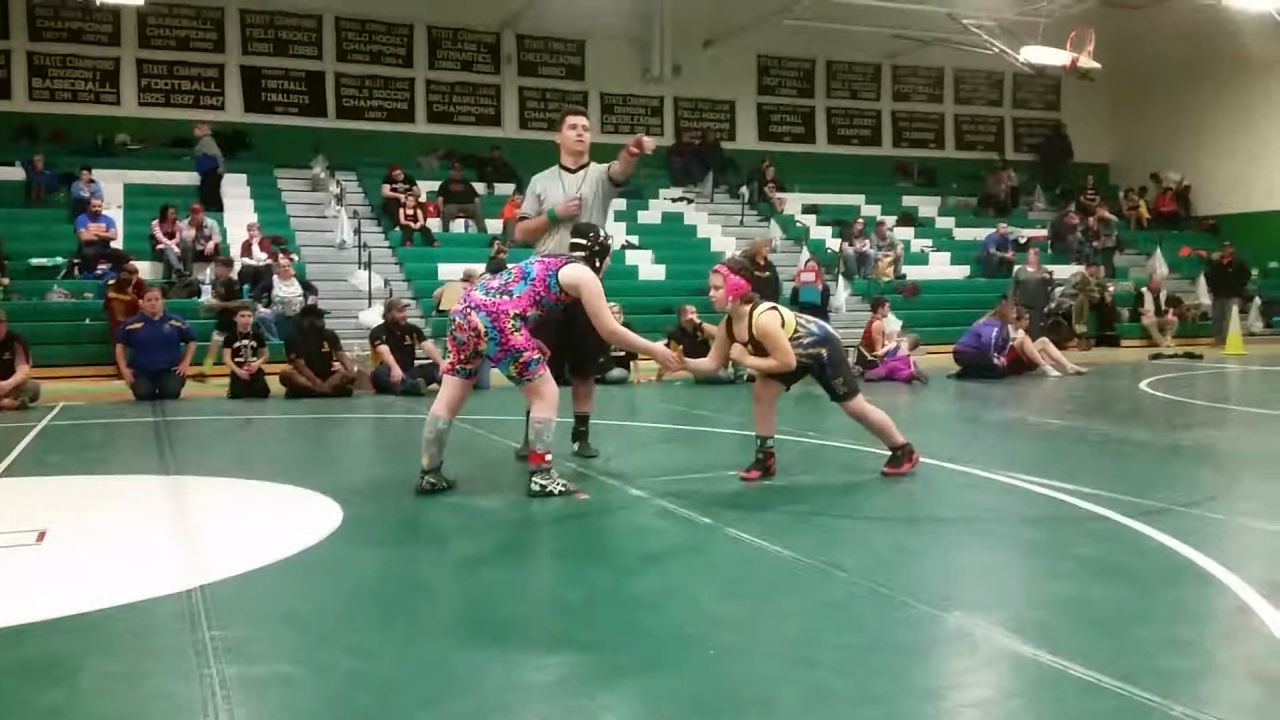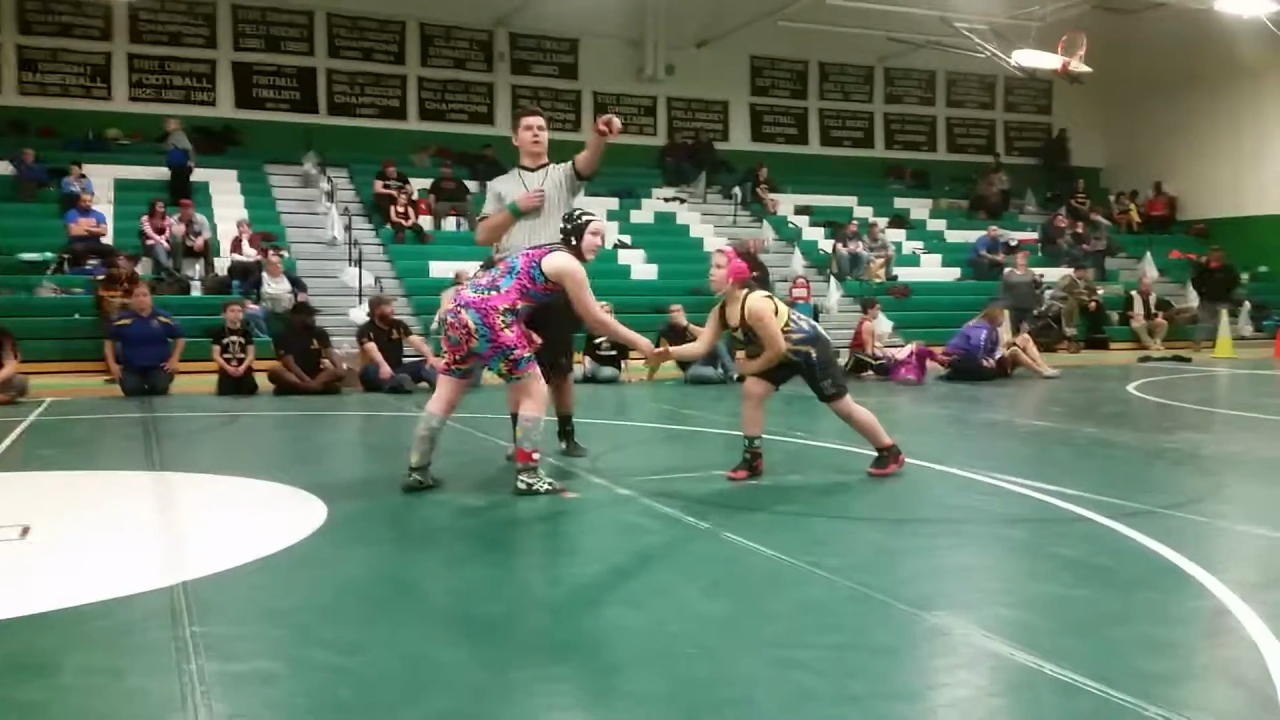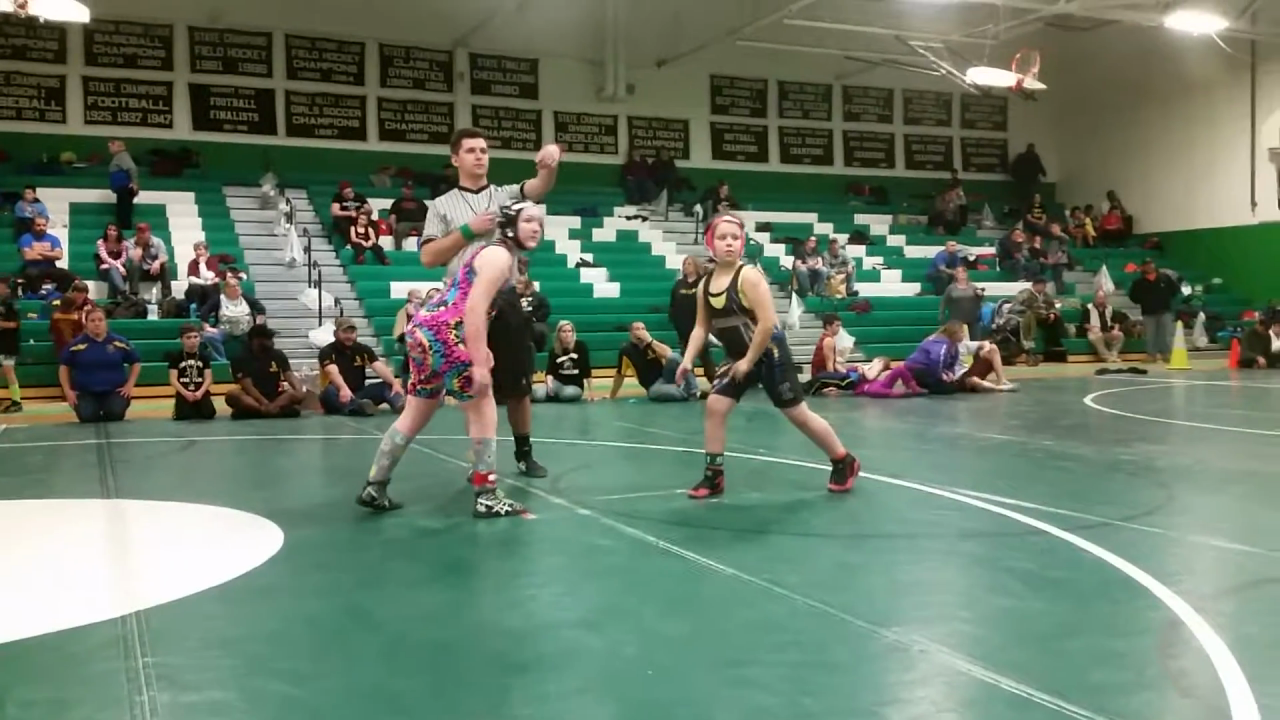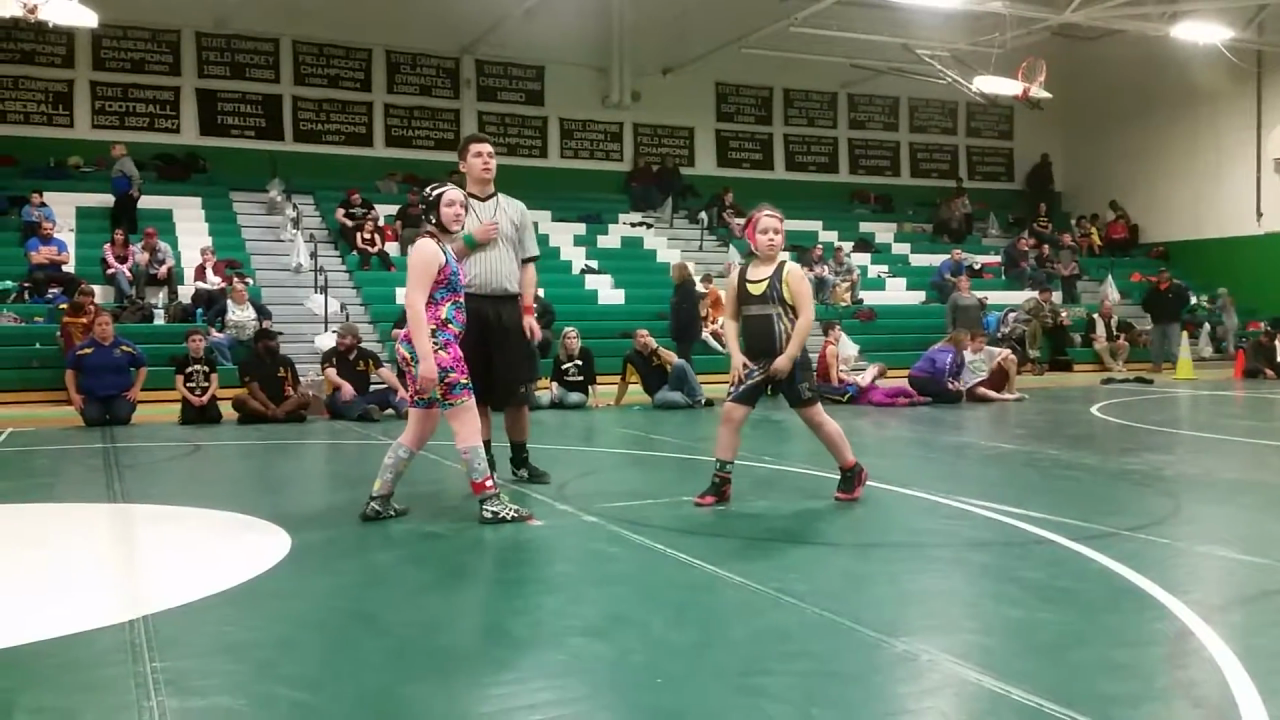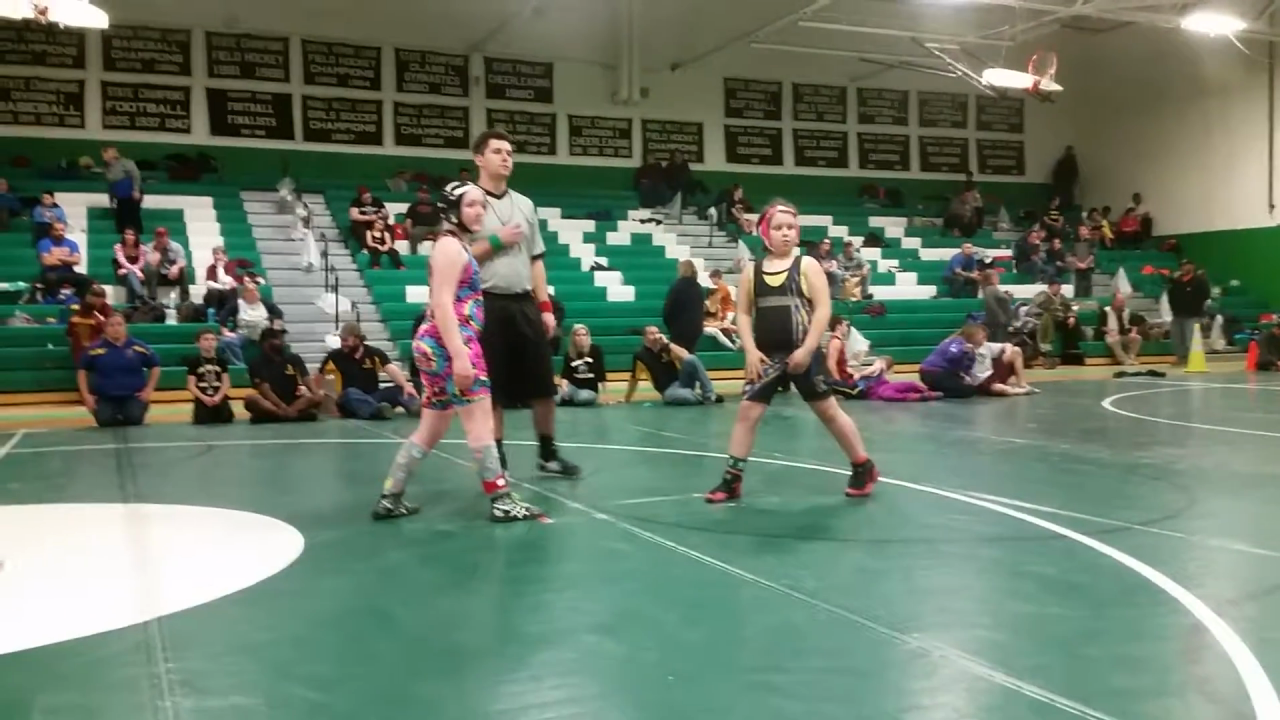
dt=0.7s
person 1, frame 1
left shoulder: (601, 175)
right shoulder: (541, 181)
left elbow: (623, 168)
right elbow: (520, 233)
left wrist: (633, 151)
right wrist: (553, 214)
left knee: (585, 366)
left ankle: (581, 435)
right ankle: (533, 434)
person 1, frame 2
left shoulder: (562, 175)
right shoulder: (500, 185)
left elbow: (588, 160)
right elbow: (483, 235)
left wrist: (600, 134)
right wrist: (515, 209)
left knee: (560, 364)
left ankle: (566, 433)
person 1, frame 3
left shoulder: (507, 196)
right shoulder: (443, 205)
left elbow: (540, 187)
right elbow: (428, 257)
left wrist: (550, 165)
right wrist: (467, 231)
left hip: (504, 301)
left knee: (517, 384)
left ankle: (524, 454)
person 1, frame 4
left shoulder: (516, 208)
left elbow: (528, 265)
left wrist: (529, 311)
right wrist: (470, 240)
left hip: (507, 309)
right hip: (467, 309)
left knee: (517, 392)
right knee: (475, 394)
left ankle: (520, 461)
right ankle: (485, 464)
person 1, frame 5
left shoulder: (524, 205)
left wrist: (546, 307)
right wrist: (496, 241)
left hip: (523, 306)
right hip: (487, 307)
left knee: (543, 385)
right knee: (491, 391)
left ankle: (548, 454)
right ankle: (497, 460)
person 2, frame 1
left shoulder: (549, 263)
right shoulder: (584, 275)
right elbow: (610, 331)
left wrist: (530, 342)
right wrist: (653, 350)
left hip: (465, 310)
right hip: (496, 320)
left knee: (449, 397)
right knee: (545, 394)
left ankle: (429, 474)
right ankle: (541, 476)
person 2, frame 2
left shoulder: (542, 254)
right shoulder: (569, 264)
right elbow: (594, 318)
left wrist: (523, 333)
right wrist: (635, 340)
left hip: (459, 311)
right hip: (487, 320)
left knee: (445, 394)
right knee: (534, 392)
left ankle: (417, 472)
right ankle: (528, 475)
person 2, frame 3
left shoulder: (492, 252)
right shoulder: (499, 256)
right elbow: (475, 310)
left wrist: (481, 349)
right wrist: (480, 364)
left hip: (424, 331)
right hip: (444, 337)
left knee: (414, 417)
right knee: (484, 413)
left ankle: (374, 487)
right ankle: (487, 497)
person 2, frame 4
left shoulder: (444, 249)
right shoulder: (427, 247)
right elbow: (415, 305)
left wrist: (430, 356)
right wrist: (426, 357)
left hip: (439, 347)
right hip: (433, 347)
left knee: (418, 431)
right knee: (468, 422)
left ankle: (378, 501)
right ankle: (490, 502)
person 2, frame 5
left shoulder: (459, 246)
right shoulder: (450, 245)
right elbow: (442, 305)
right wrist: (460, 355)
left hip: (439, 345)
right hip: (450, 344)
left knee: (431, 429)
right knee: (481, 422)
left ankle: (390, 499)
right ankle: (502, 501)
person 3, frame 1
left shoulder: (764, 319)
right shoulder: (727, 325)
left elbow: (787, 362)
right elbow: (712, 363)
left wrist: (747, 360)
right wrist: (685, 363)
left hip: (822, 347)
right hip: (796, 351)
left knee: (855, 406)
right knee: (762, 392)
left ankle: (903, 450)
right ankle: (765, 459)
person 3, frame 2
left shoulder: (756, 304)
right shoulder: (721, 310)
left elbow: (778, 349)
right elbow: (702, 346)
left wrist: (752, 366)
right wrist: (669, 352)
left hip: (811, 349)
right hip: (783, 352)
left knee: (843, 406)
right knee: (752, 390)
left ankle: (890, 451)
right ankle: (752, 459)
person 3, frame 3
left shoulder: (749, 276)
right shoulder: (706, 284)
left elbow: (768, 322)
right elbow: (702, 326)
left wrist: (749, 360)
right wrist: (688, 359)
left hip: (770, 354)
right hip: (739, 357)
left knee: (797, 413)
right knee: (715, 406)
left ankle: (844, 461)
right ankle: (713, 476)
person 3, frame 4
left shoulder: (791, 271)
right shoulder: (738, 276)
left elbow: (806, 316)
right elbow: (731, 318)
left wrist: (789, 355)
right wrist: (735, 354)
left hip: (788, 359)
right hip: (753, 360)
left knee: (814, 417)
right knee: (731, 414)
left ankle: (852, 471)
right ankle: (720, 483)
person 3, frame 5
left shoulder: (807, 265)
right shoulder: (752, 271)
left elbow: (823, 310)
right elbow: (743, 313)
left wrist: (807, 349)
right wrist: (750, 350)
left hip: (801, 353)
right hip: (766, 356)
left knee: (828, 410)
right knee: (747, 412)
left ankle: (864, 468)
right ankle: (731, 480)
